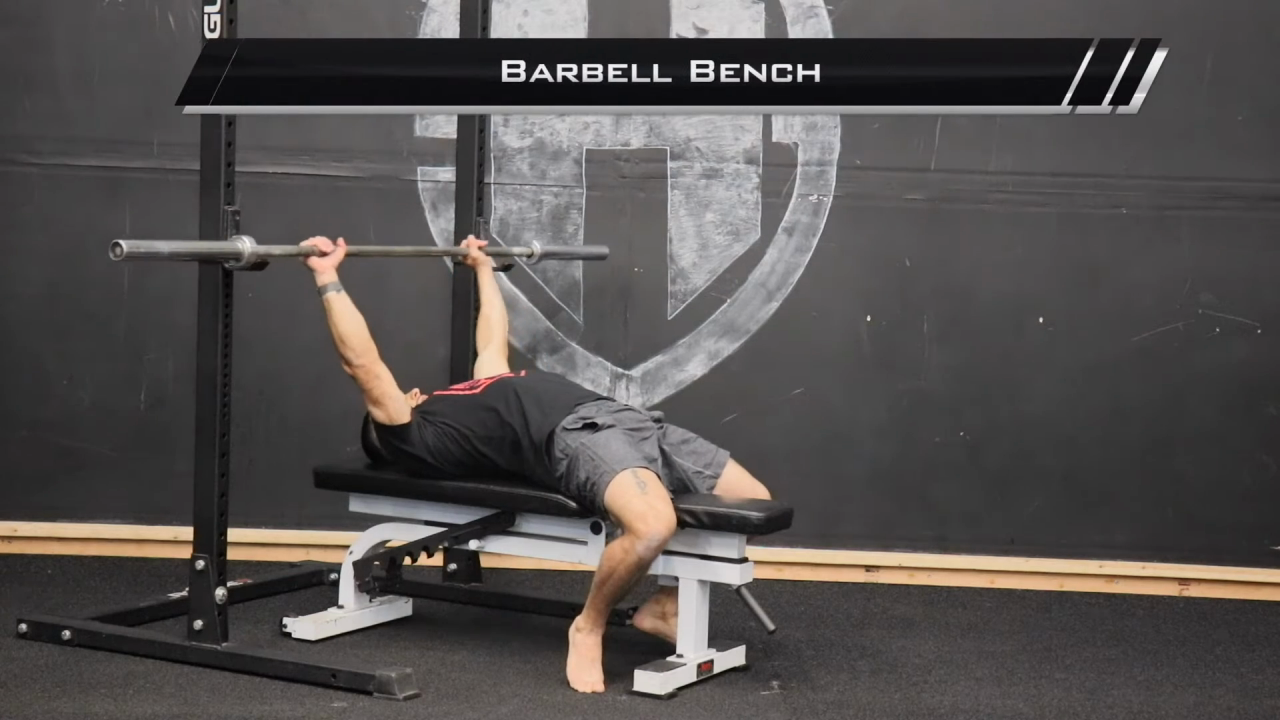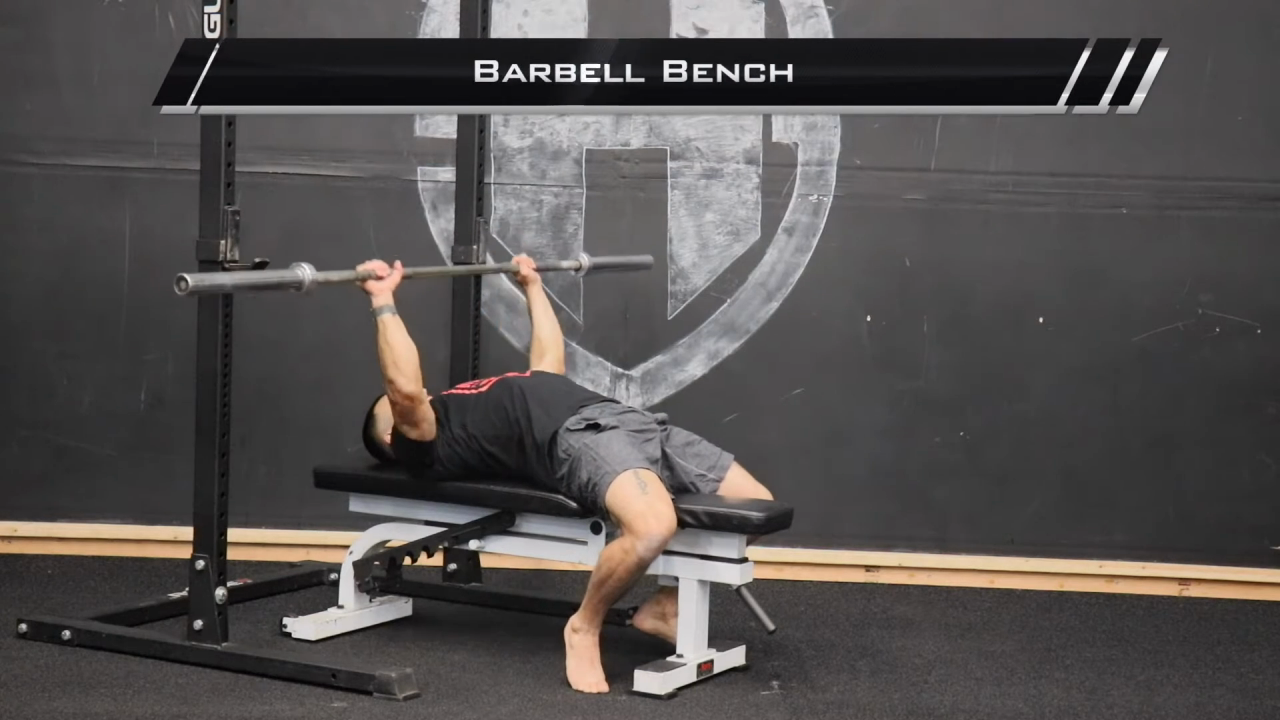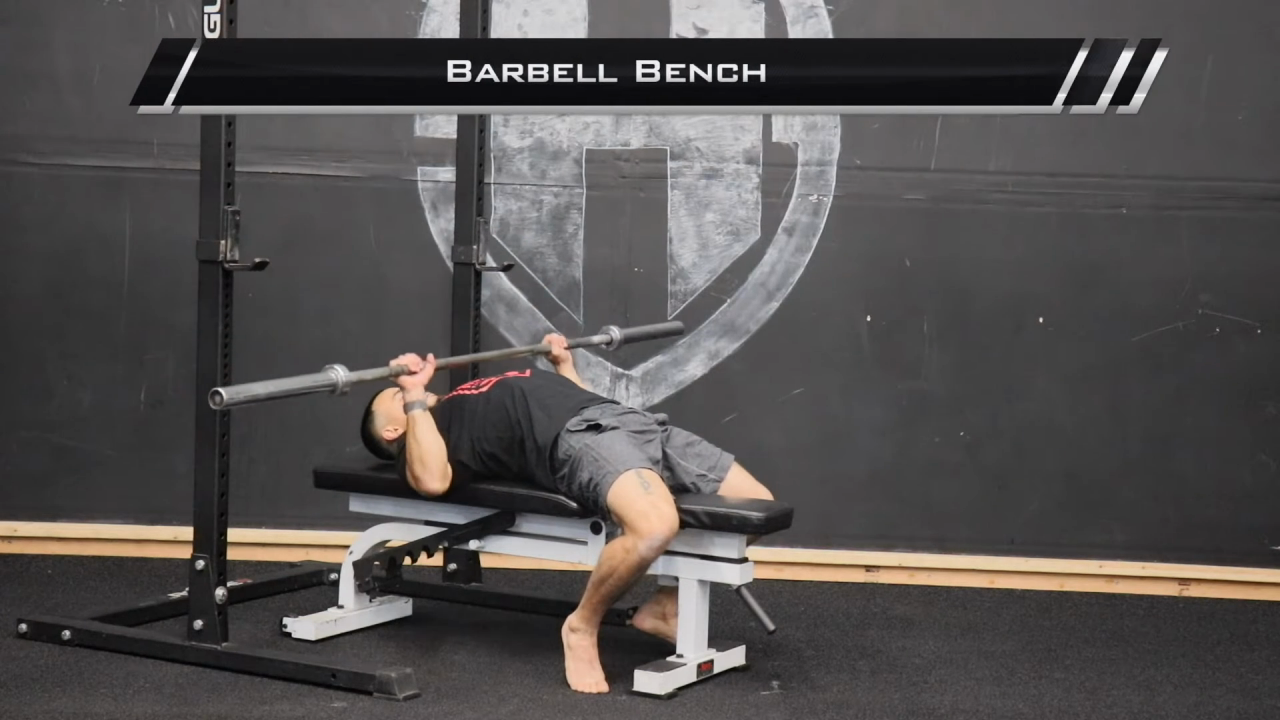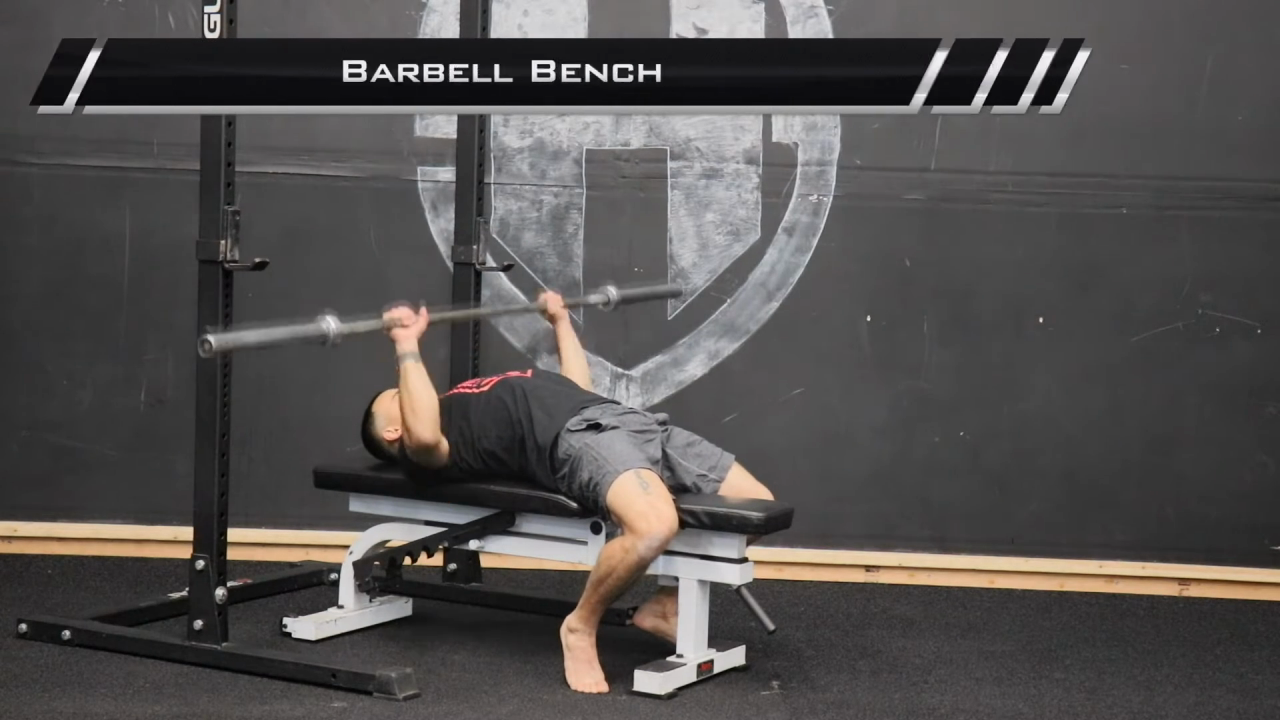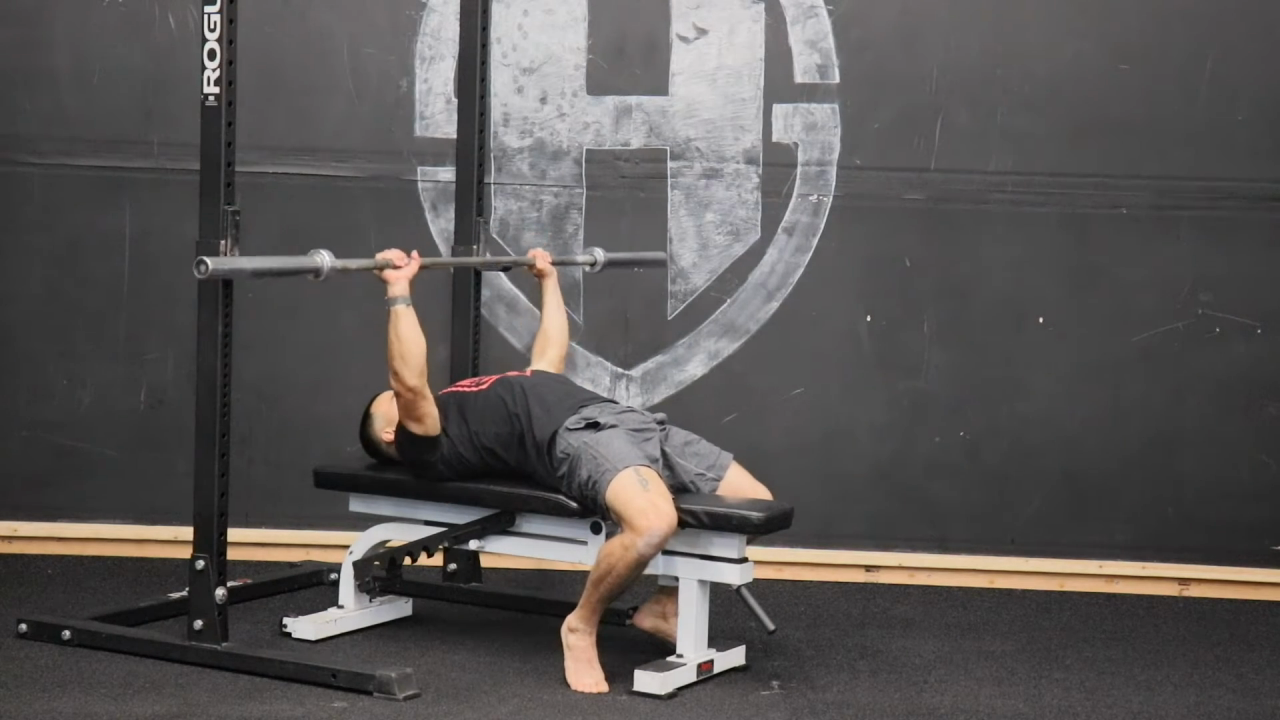
dt=1s
person 1, frame 1
left shoulder: (467, 403)
right shoulder: (419, 439)
left elbow: (494, 341)
right elbow: (363, 364)
left wrist: (483, 268)
right wrist: (327, 279)
left knee: (753, 505)
right knee: (653, 525)
left ankle: (665, 606)
right ankle: (588, 627)
person 1, frame 2
left shoulder: (477, 408)
right shoulder: (427, 444)
left elbow: (550, 361)
right elbow: (405, 389)
left wrist: (532, 287)
right wrist: (383, 302)
right knee: (652, 526)
left ankle: (665, 606)
right ankle: (584, 628)
person 1, frame 3
left shoulder: (476, 405)
right shoulder: (426, 430)
right elbow: (432, 481)
left wrist: (564, 364)
right wrist: (413, 395)
right knee: (654, 527)
left ankle: (666, 606)
right ankle: (582, 627)
person 1, frame 4
left shoulder: (480, 401)
left elbow: (576, 384)
right elbow: (424, 434)
left wrist: (561, 322)
right wrist: (407, 348)
right knee: (655, 525)
left ankle: (668, 603)
right ankle: (581, 624)
person 1, frame 5
left shoulder: (475, 404)
right shoulder: (426, 440)
left elbow: (550, 357)
right elbow: (412, 384)
left wrist: (548, 281)
right wrist: (398, 291)
left knee: (755, 505)
right knee: (653, 523)
left ankle: (665, 606)
right ankle: (581, 626)
